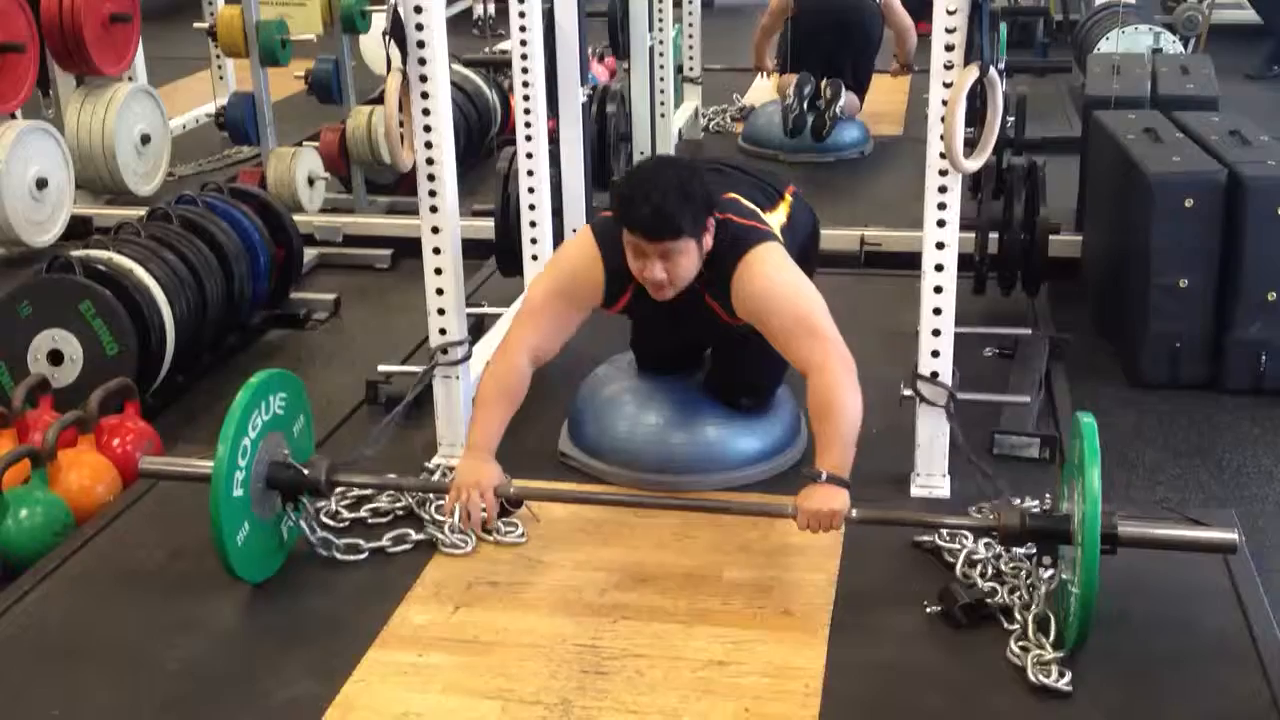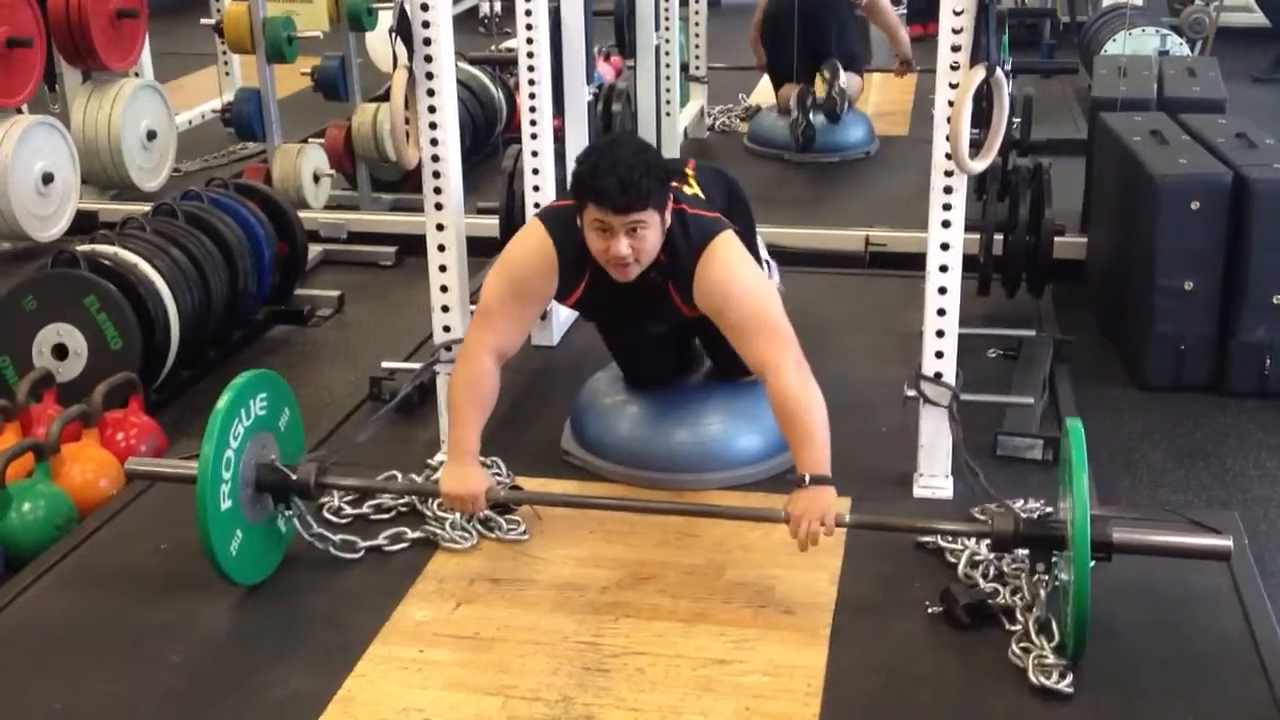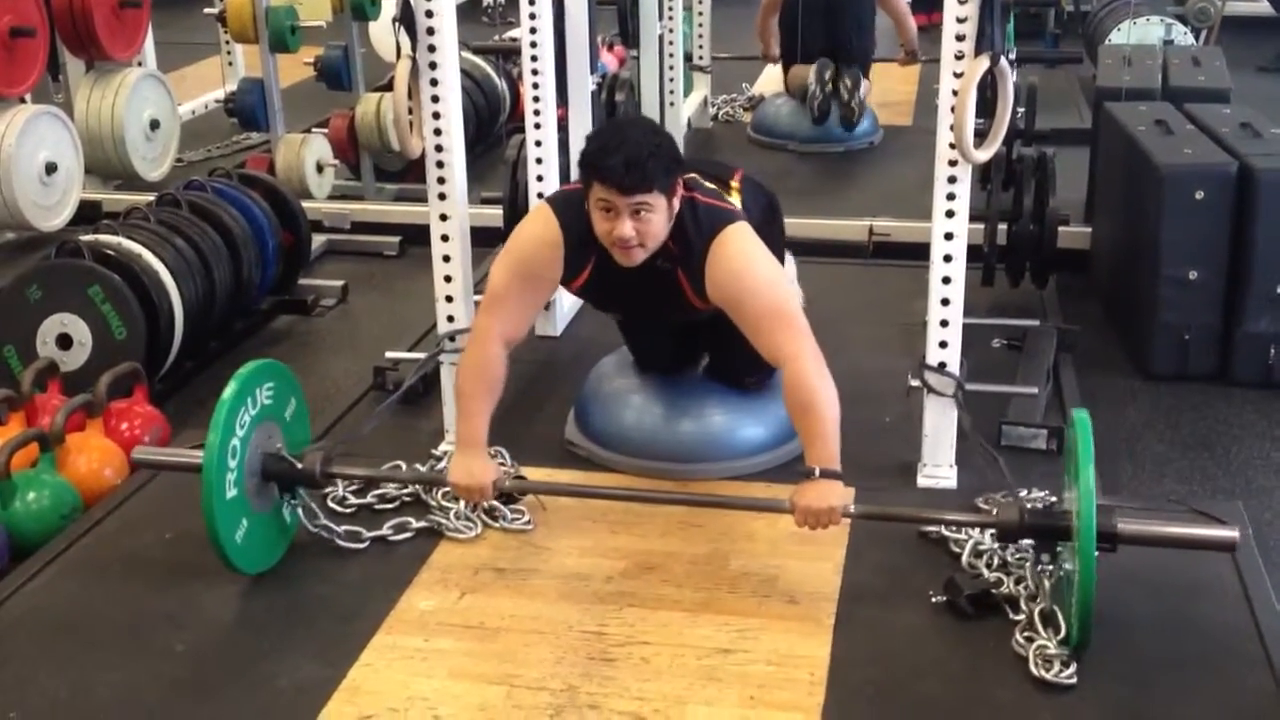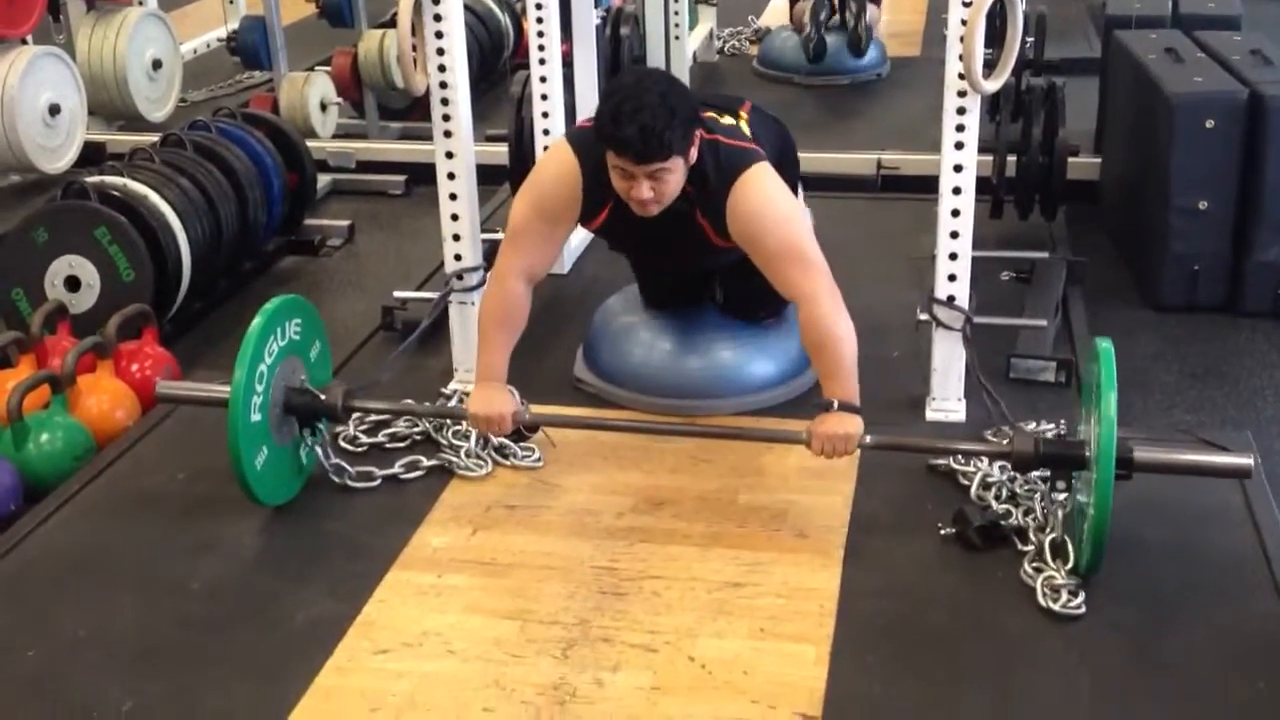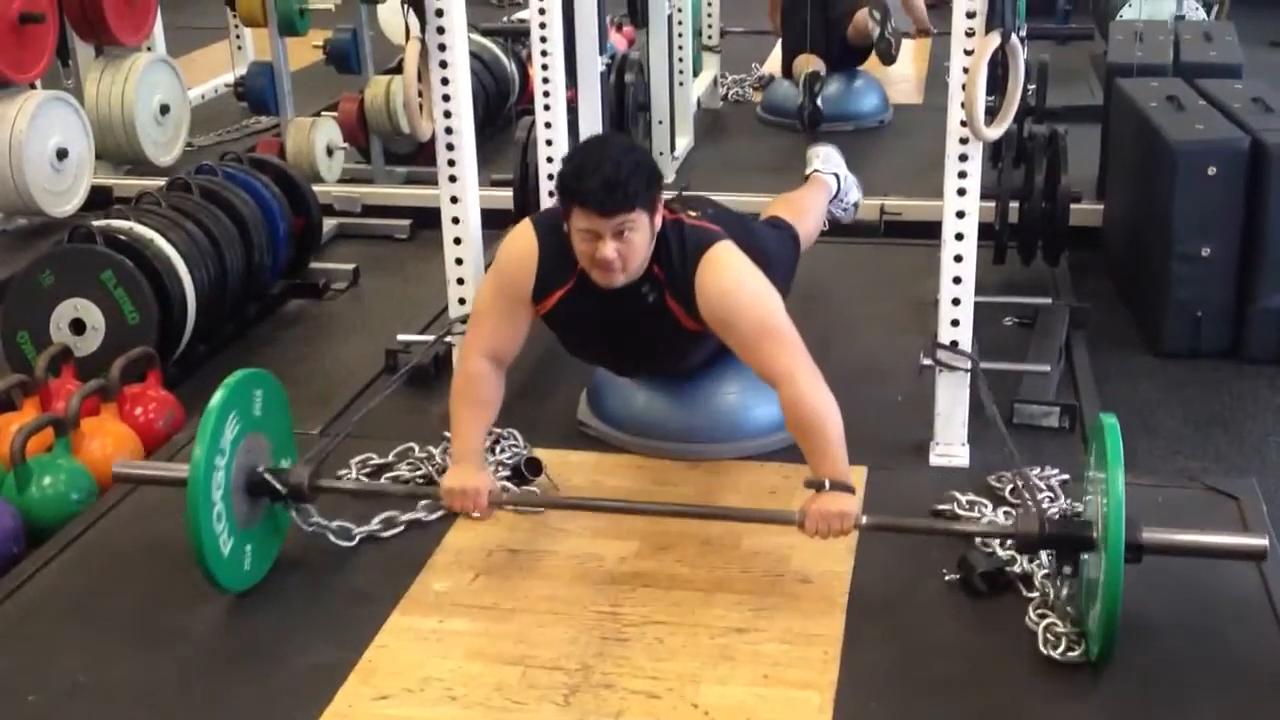
dt=1s
person 1, frame 1
left shoulder: (758, 268)
right shoulder: (595, 252)
left elbow: (831, 364)
right elbow: (520, 351)
left wrist: (830, 480)
right wrist: (478, 456)
left knee: (742, 395)
right knee: (658, 367)
right ankle: (702, 342)
person 1, frame 2
left shoulder: (713, 253)
right shoulder: (545, 244)
left elbow: (783, 364)
right elbow: (483, 350)
left wrist: (814, 481)
right wrist: (462, 460)
left knee: (739, 366)
right knee: (651, 375)
left ankle: (761, 278)
right ankle: (681, 340)
person 1, frame 3
left shoulder: (727, 246)
right shoulder: (551, 230)
left elbow: (798, 356)
right elbow: (492, 336)
left wrist: (823, 475)
right wrist: (471, 450)
left knee: (744, 375)
right knee: (659, 365)
person 1, frame 4
left shoulder: (746, 184)
right shoulder: (570, 165)
left elbow: (816, 293)
right elbow: (514, 274)
left wrist: (841, 407)
right wrist: (490, 382)
left knee: (755, 309)
right knee: (668, 303)
person 1, frame 5
left shoulder: (714, 266)
right shoulder: (530, 251)
left elbow: (794, 374)
right elbow: (483, 359)
left wrist: (834, 485)
right wrist: (466, 462)
left knee: (778, 236)
left ankle: (825, 178)
